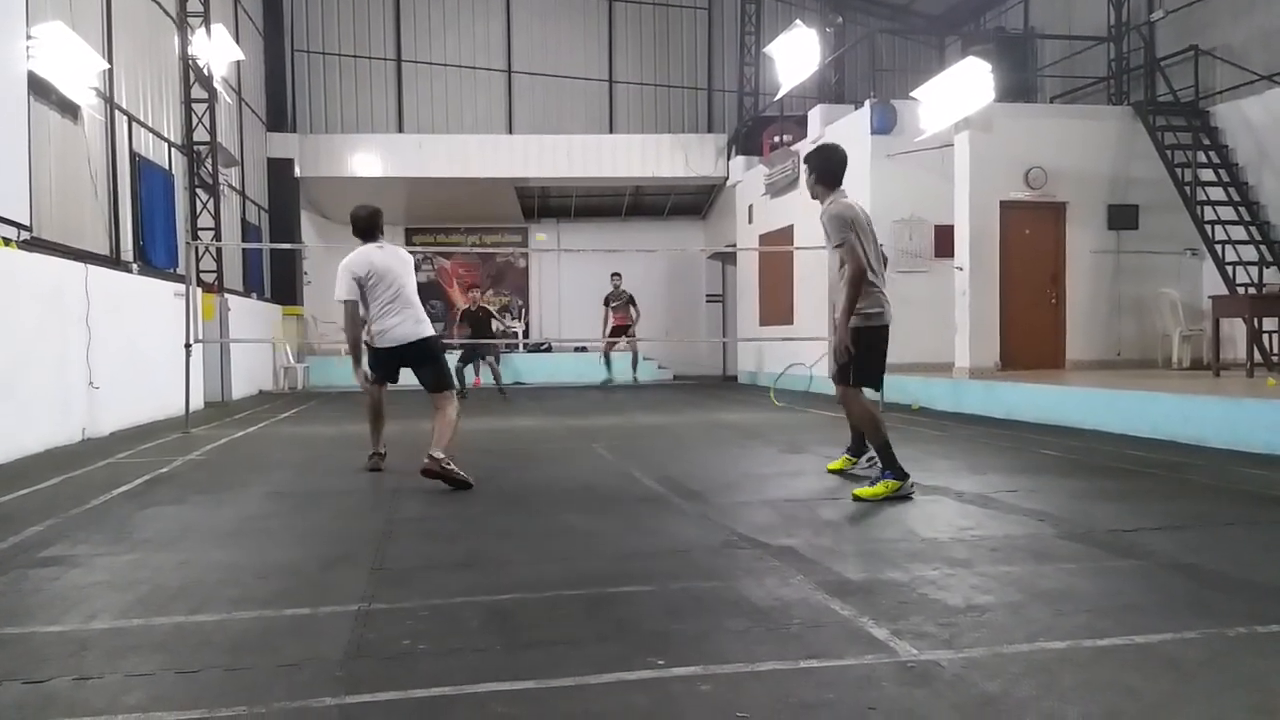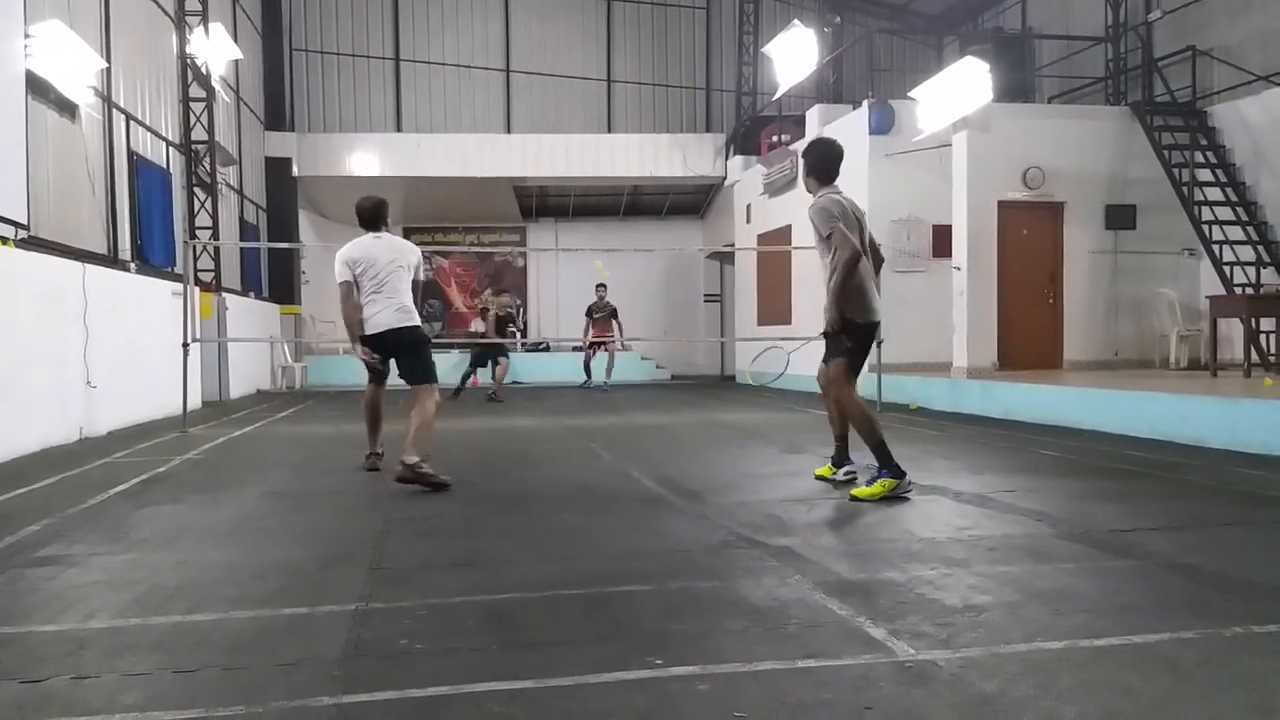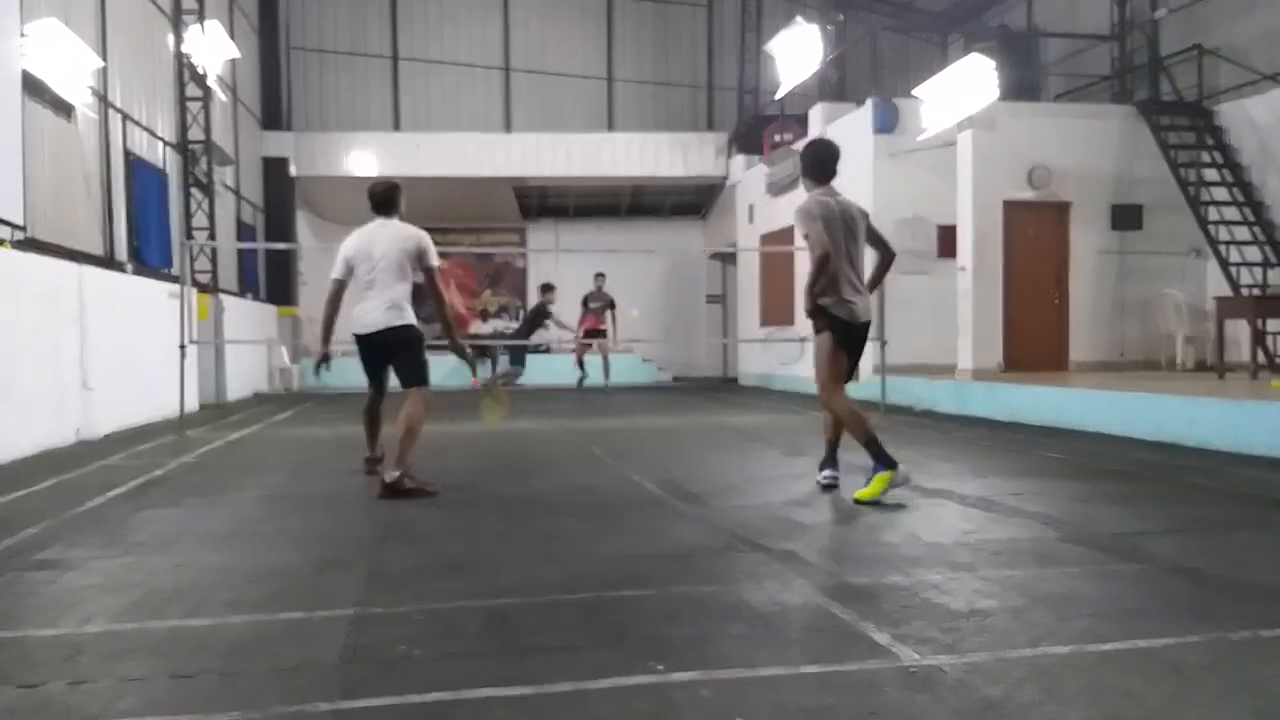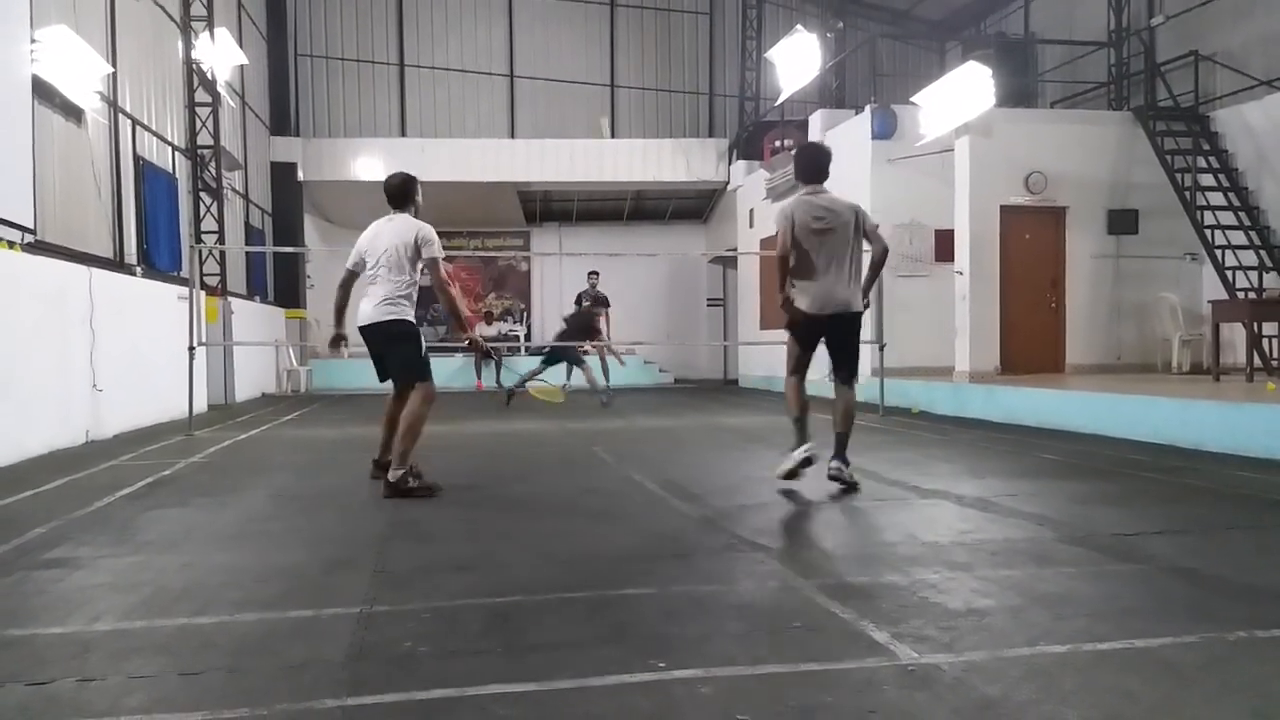
dt=0.2s
person 1, frame 1
left shoulder: (833, 212)
right shoulder: (852, 208)
left elbow: (856, 267)
right elbow: (878, 260)
left wrist: (843, 322)
left hip: (864, 318)
right hip: (869, 314)
left knee: (850, 392)
right knee: (844, 383)
left ankle: (895, 474)
right ankle: (859, 450)
person 1, frame 2
left shoulder: (821, 206)
right shoulder: (850, 205)
left elbow: (850, 252)
right elbow: (876, 256)
left wrist: (834, 305)
left hip: (851, 313)
right hip: (864, 311)
left knee: (842, 390)
right knee: (827, 380)
left ankle: (892, 472)
right ankle: (840, 460)
person 1, frame 3
left shoulder: (808, 207)
right shoulder: (854, 209)
left elbow: (822, 252)
right elbow: (887, 251)
left wrist: (808, 296)
left hip: (833, 311)
right hip: (859, 312)
left knee: (831, 392)
right knee: (831, 387)
left ankle: (886, 466)
right ankle: (830, 463)
person 1, frame 4
left shoulder: (790, 210)
right shoulder: (851, 208)
left elbow: (783, 253)
right elbow: (882, 247)
left wrist: (783, 291)
right wrist: (865, 290)
left hip: (809, 305)
right hip: (848, 307)
left knee: (794, 376)
right knee: (844, 384)
left ankle: (802, 442)
right ankle: (840, 457)
person 2, frame 1
left shoulder: (350, 264)
right shoulder: (403, 256)
left elbow: (352, 317)
left wrist: (357, 366)
left hip: (384, 340)
right hip: (422, 335)
left knee: (376, 382)
right knee: (447, 403)
left ankle: (376, 453)
right ankle: (437, 458)
person 2, frame 2
left shoulder: (347, 253)
right shoulder: (409, 249)
left elbow: (348, 300)
left wrist: (358, 345)
left hip: (371, 330)
right hip: (407, 326)
left knee: (375, 385)
right knee: (427, 394)
left ankle: (374, 453)
right ankle: (412, 461)
person 2, frame 3
left shoulder: (352, 241)
right shoulder: (417, 237)
left elbow: (334, 296)
right elbow: (436, 292)
left wrist: (324, 344)
right wrist: (452, 337)
left hip: (363, 327)
right hip: (399, 325)
left knee: (376, 390)
right knee: (417, 394)
left ankle: (374, 457)
right ankle: (394, 475)
person 2, frame 4
left shoulder: (371, 232)
right shoulder: (422, 230)
left elbow: (344, 285)
right elbow: (442, 284)
left wrist: (338, 328)
right wrist: (466, 331)
left hip: (370, 320)
right hip: (394, 321)
left knee: (403, 389)
right knee: (423, 392)
left ankle: (385, 460)
right ankle: (398, 474)
